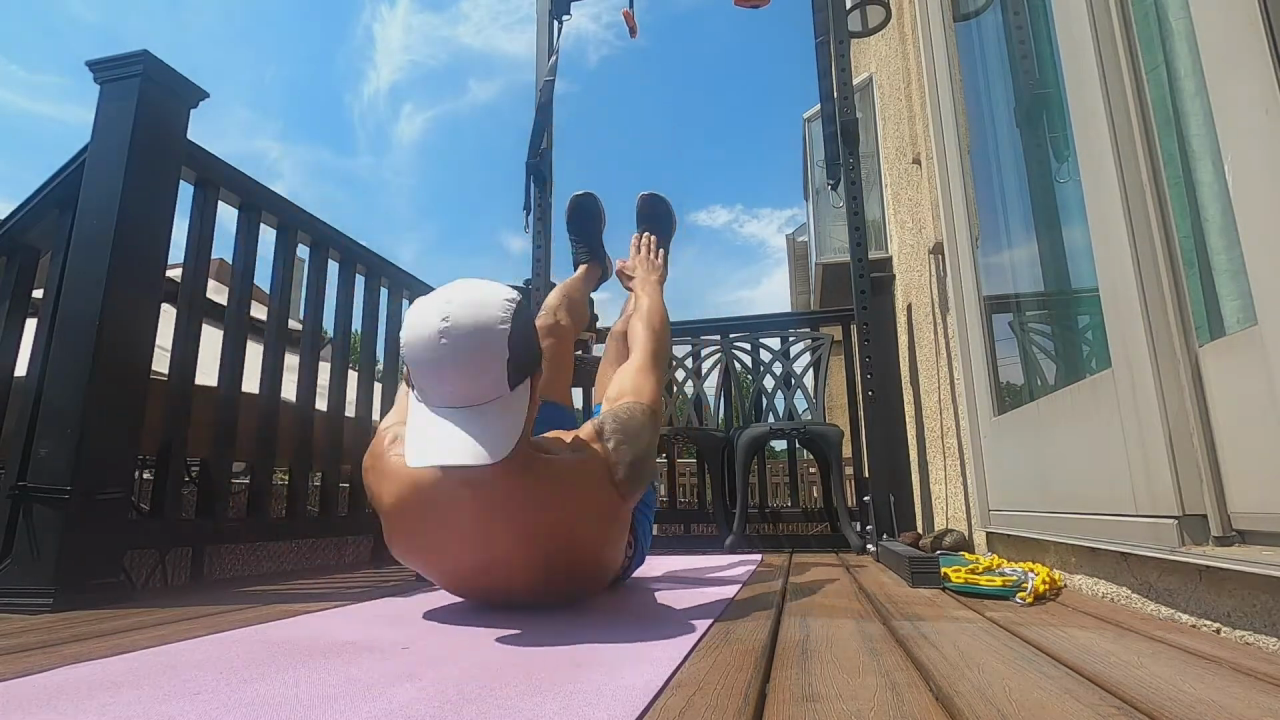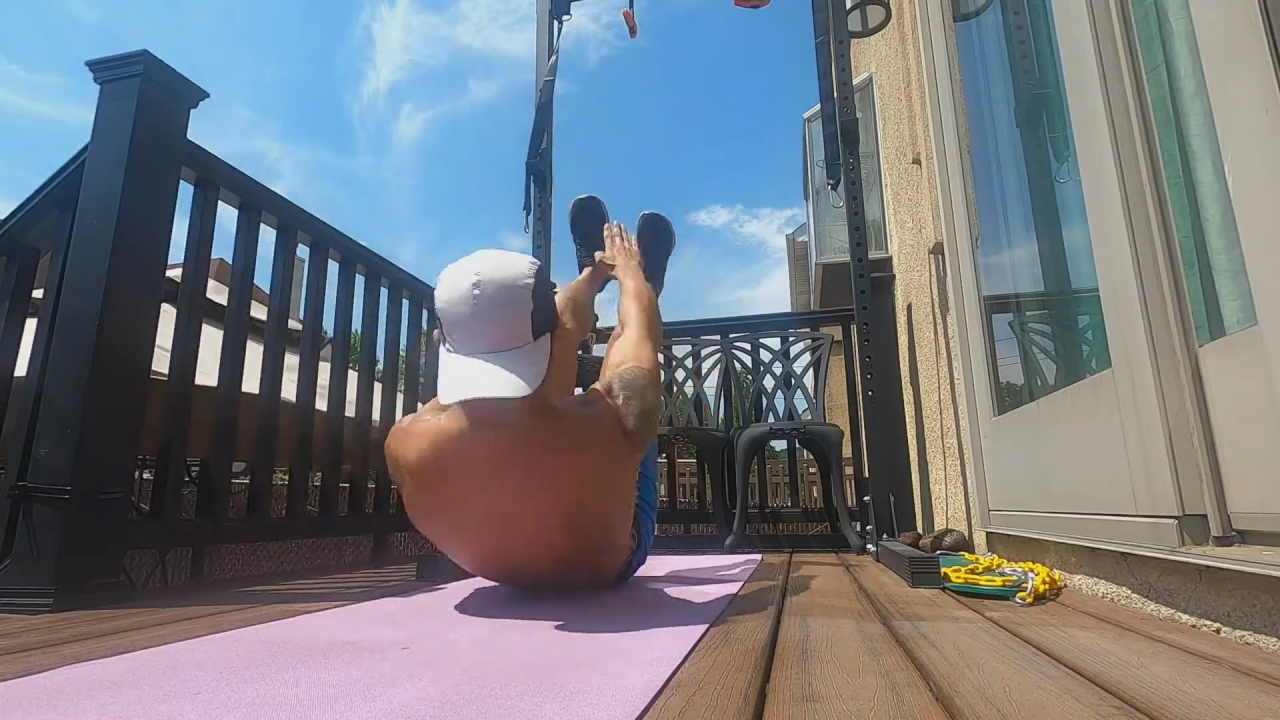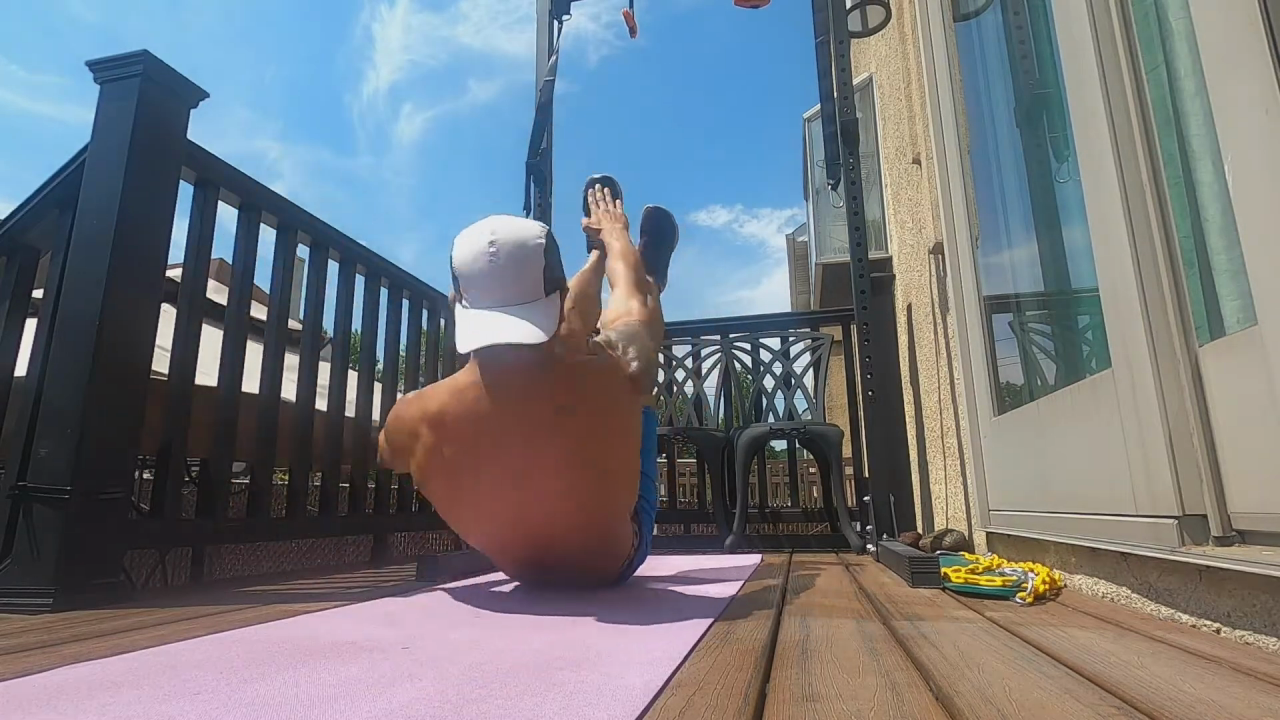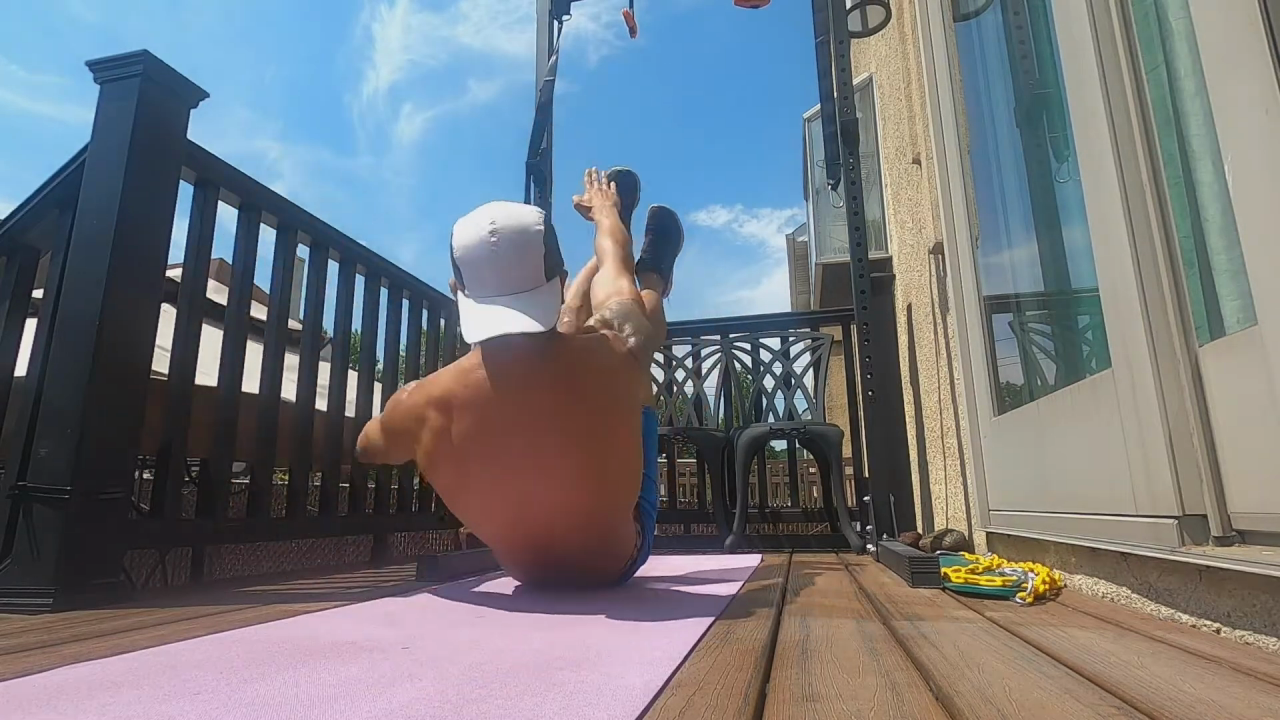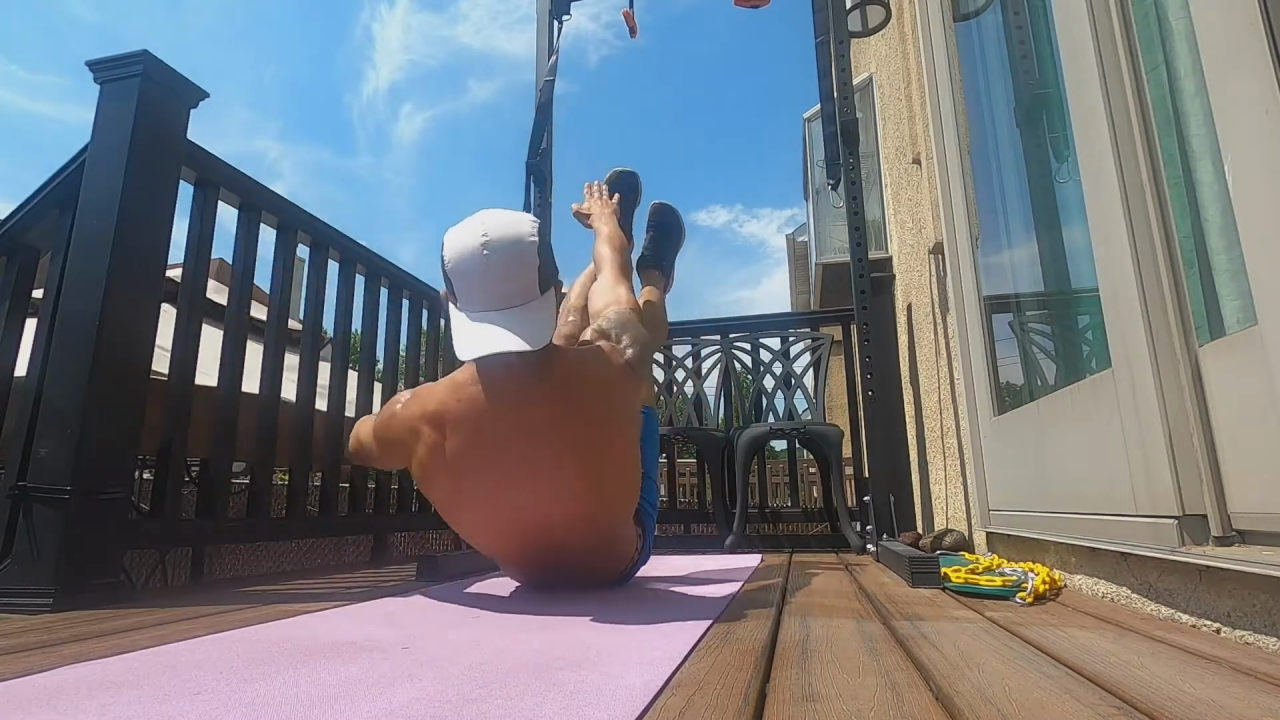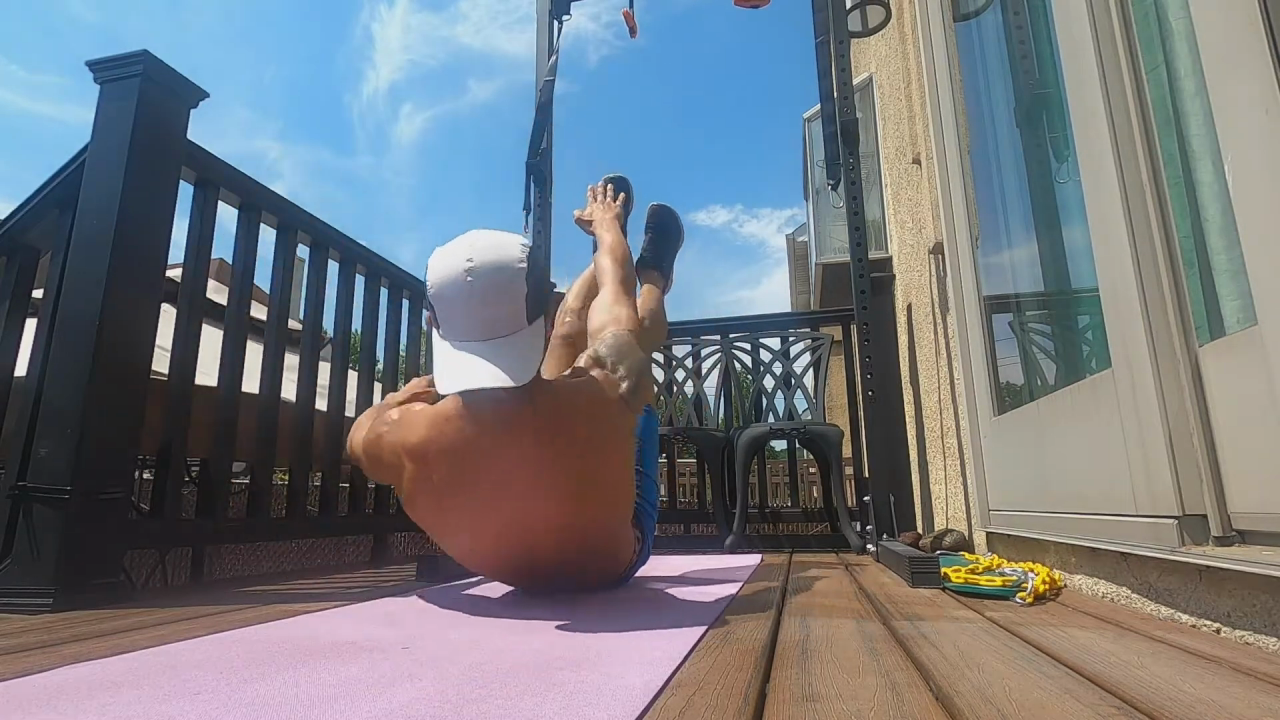
dt=0.1s
person 1, frame 1
left shoulder: (389, 473)
right shoulder: (599, 465)
left elbow: (402, 407)
right elbow: (650, 364)
right wrist: (648, 284)
right hip: (601, 570)
left knee: (553, 326)
right knee: (625, 341)
left ankle: (589, 266)
right ankle: (651, 275)
person 1, frame 2
left shoulder: (411, 449)
right shoulder: (611, 421)
right elbow: (641, 336)
right wrist: (632, 273)
left hip: (518, 565)
right hip: (608, 566)
left knee: (563, 328)
right knee: (628, 338)
left ankle: (594, 268)
person 1, frame 3
left shoulder: (422, 417)
right shoulder: (612, 373)
right elbow: (626, 288)
right wrist: (616, 234)
left hip: (523, 569)
right hip: (612, 563)
left knee: (572, 327)
left ankle: (597, 255)
right ankle: (655, 275)
person 1, frame 4
left shoulder: (424, 406)
right shoulder: (611, 355)
left elbow: (367, 444)
right elbow: (617, 268)
right wrist: (603, 215)
left hip: (525, 567)
right hip: (612, 562)
left ankle: (626, 265)
right ankle: (654, 278)
person 1, frame 5
left shoulder: (417, 415)
right shoulder: (605, 367)
left elbow: (361, 439)
right elbow: (615, 277)
right wrist: (605, 221)
left hip: (526, 568)
right hip: (613, 563)
left ankle: (635, 256)
right ankle: (655, 277)
person 1, frame 6
left shoulder: (409, 440)
right shoulder: (600, 394)
left elbow: (358, 440)
right elbow: (616, 293)
left wrist: (407, 393)
right wrist: (607, 228)
left hip: (521, 571)
right hip: (612, 565)
left knee: (571, 328)
right knee: (635, 328)
left ankle: (629, 262)
right ankle: (654, 277)
